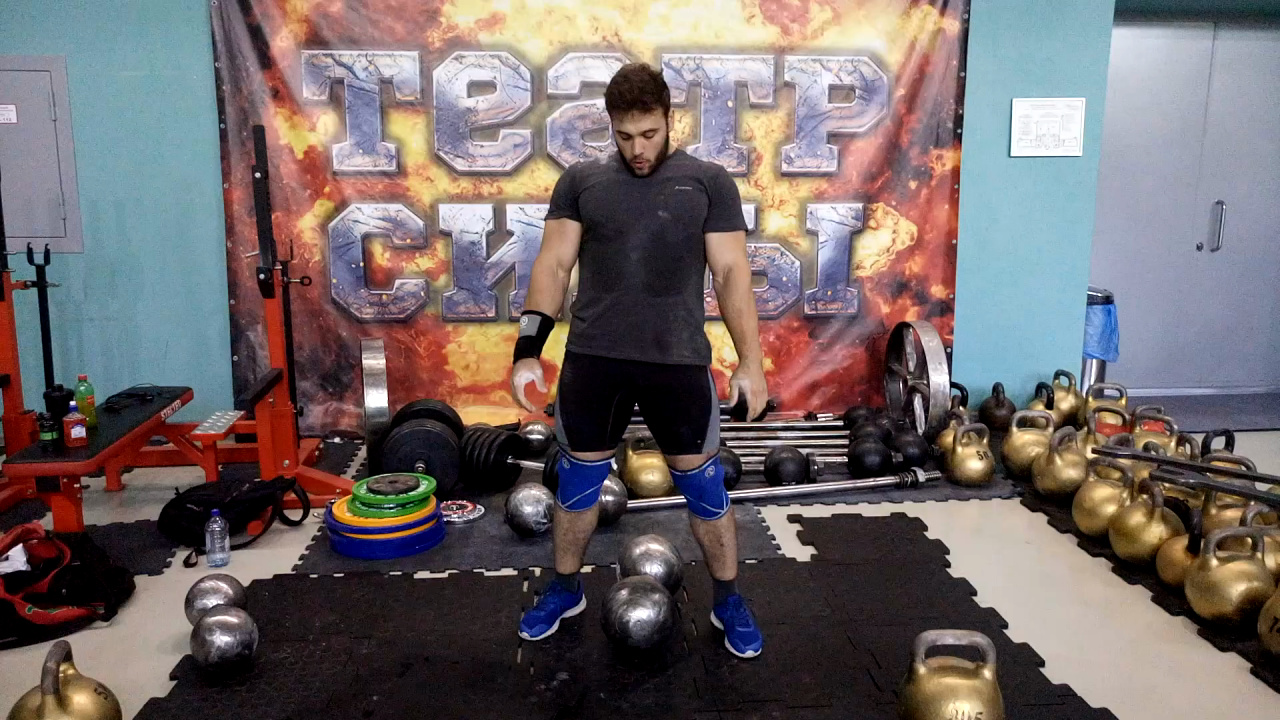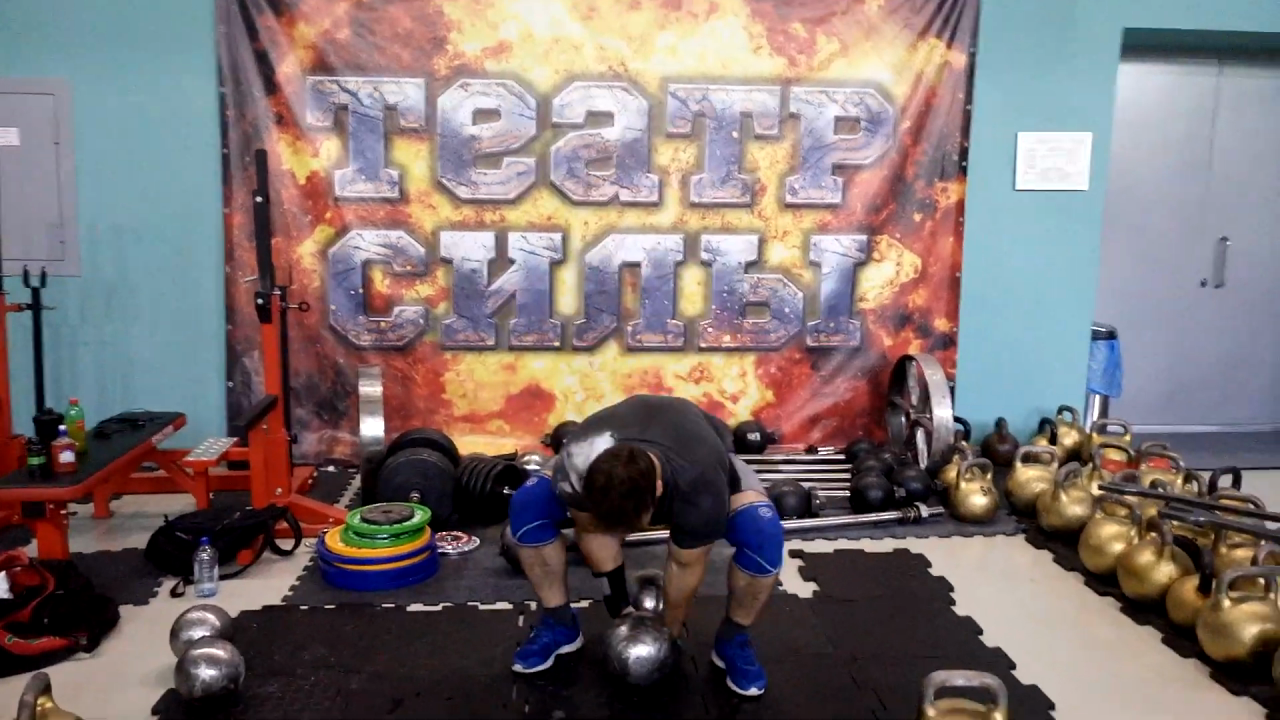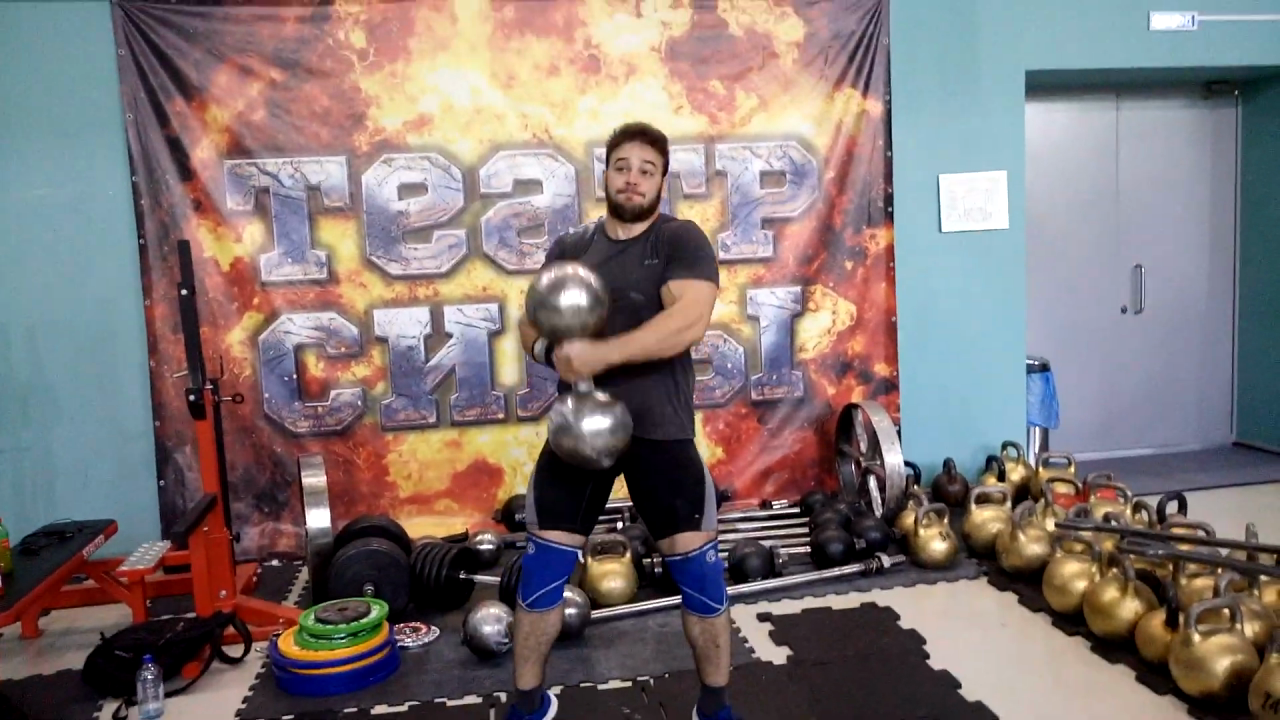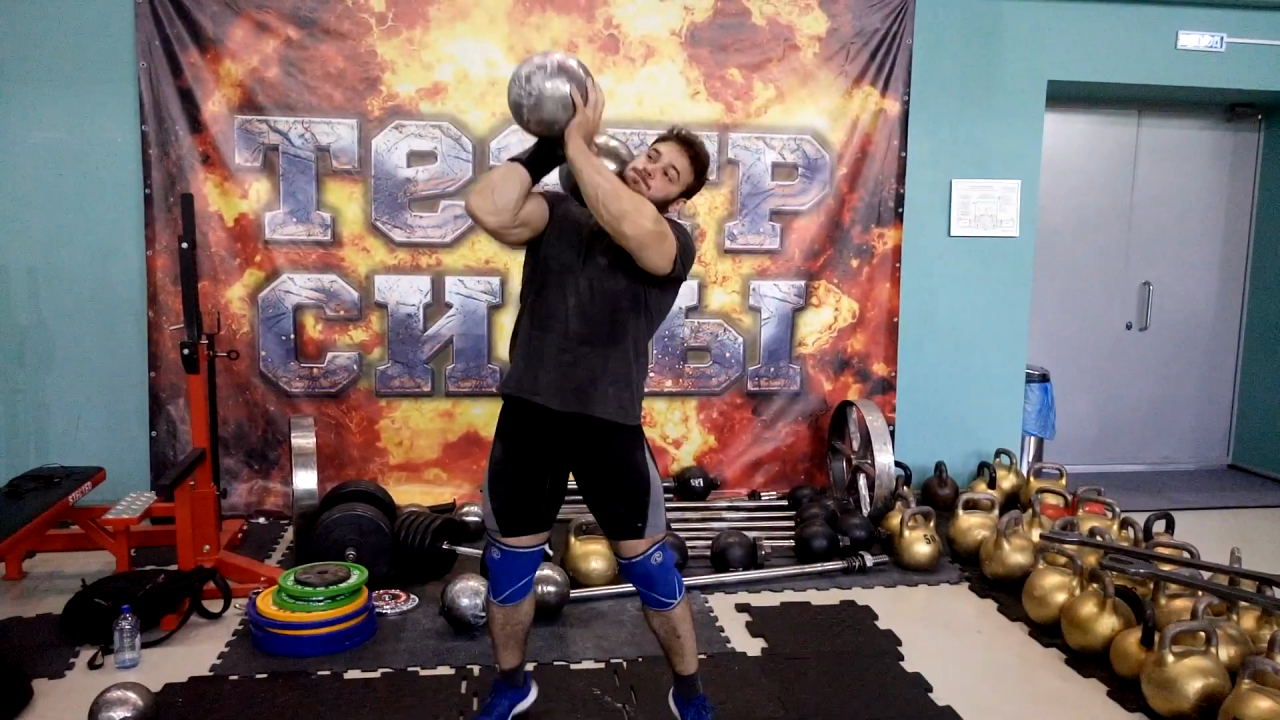
dt=0.7s
person 1, frame 1
left shoulder: (708, 181)
right shoulder: (582, 179)
left elbow: (731, 273)
right elbow: (552, 266)
left wrist: (751, 360)
right wrist: (527, 351)
left hip: (678, 359)
right hip: (593, 356)
left knee: (701, 481)
right knee: (579, 476)
left ankle: (728, 601)
right ankle: (564, 589)
person 1, frame 2
left shoulder: (701, 487)
right shoulder: (577, 468)
left elbow: (686, 567)
right elbow: (595, 534)
left wrist: (671, 629)
right wrist: (619, 609)
left hip: (700, 454)
left knee: (762, 534)
right knee: (528, 508)
left ankle: (733, 638)
right ankle: (557, 623)
person 1, frame 3
left shoulder: (681, 240)
right shoulder: (569, 246)
left elbow: (688, 323)
right elbow: (531, 330)
left wrist: (602, 355)
right wrist: (554, 350)
left hip: (660, 427)
left knee: (696, 562)
right knee: (544, 562)
person 1, frame 4
left shoulder: (671, 242)
right shoulder: (558, 212)
left elbow: (632, 225)
right elbow: (485, 208)
left wrist: (578, 144)
right wrist: (546, 147)
left hip: (608, 421)
right hip: (528, 413)
left knee: (648, 564)
right knee: (508, 564)
